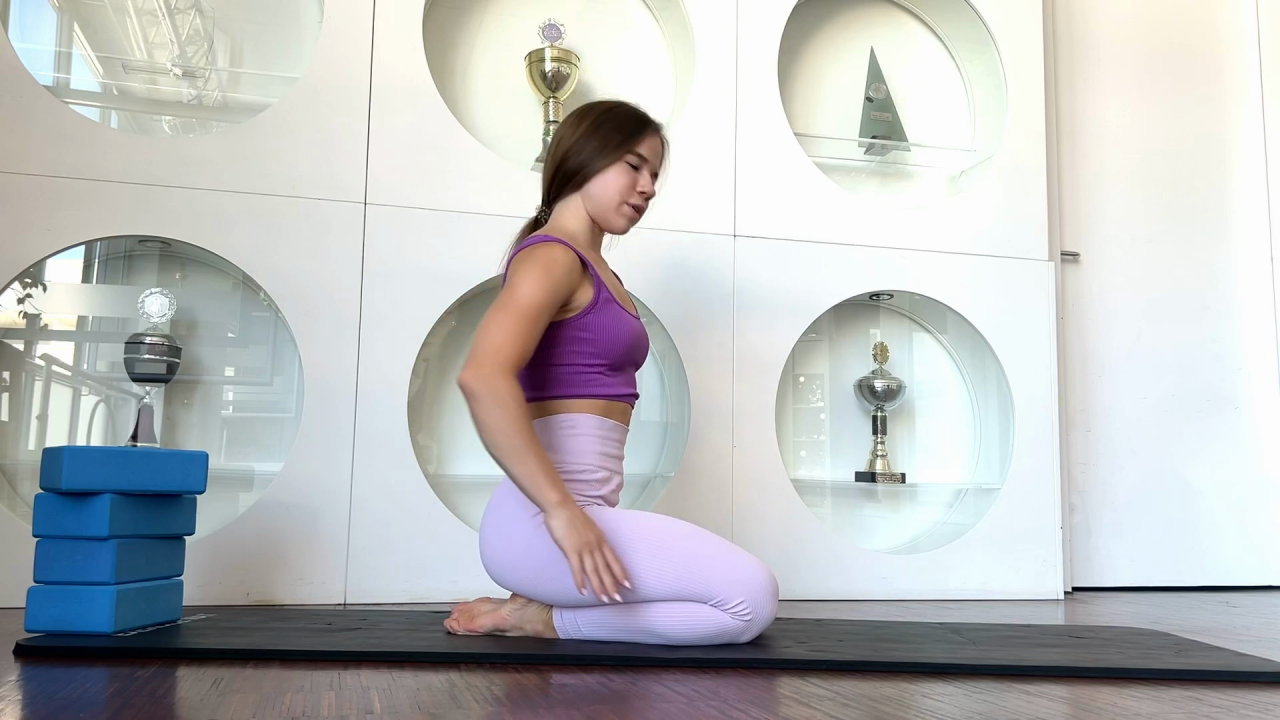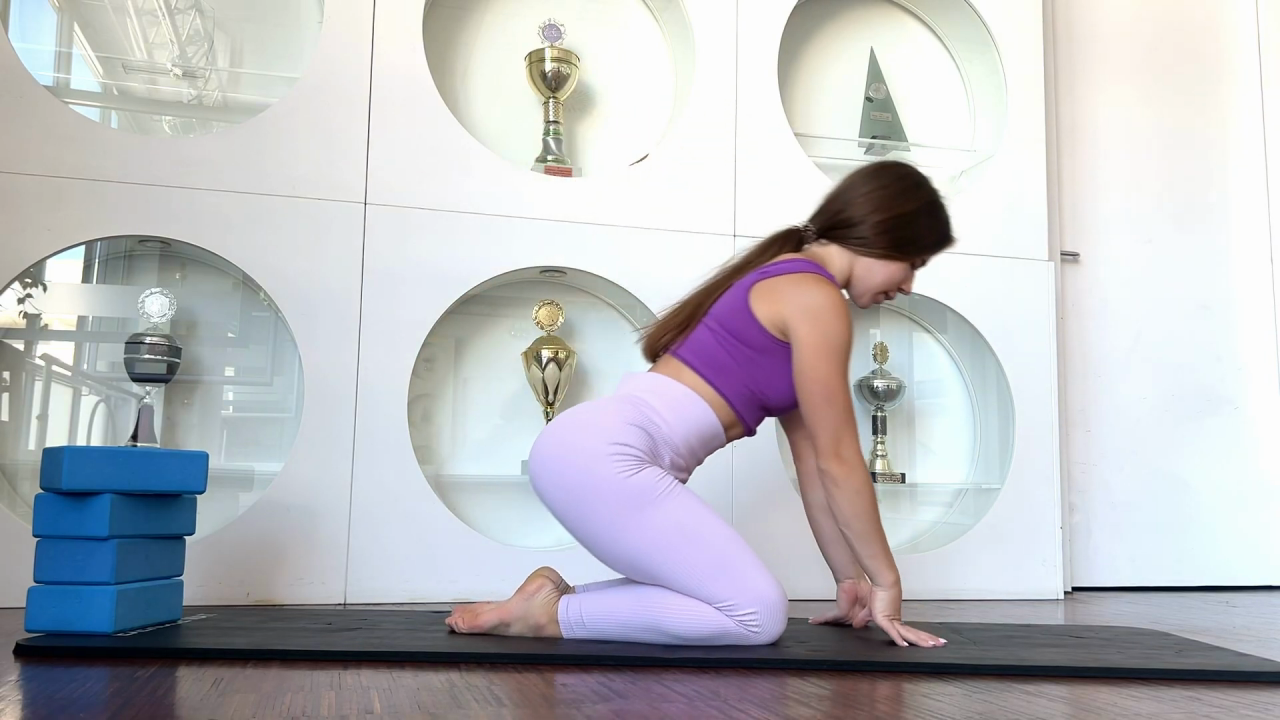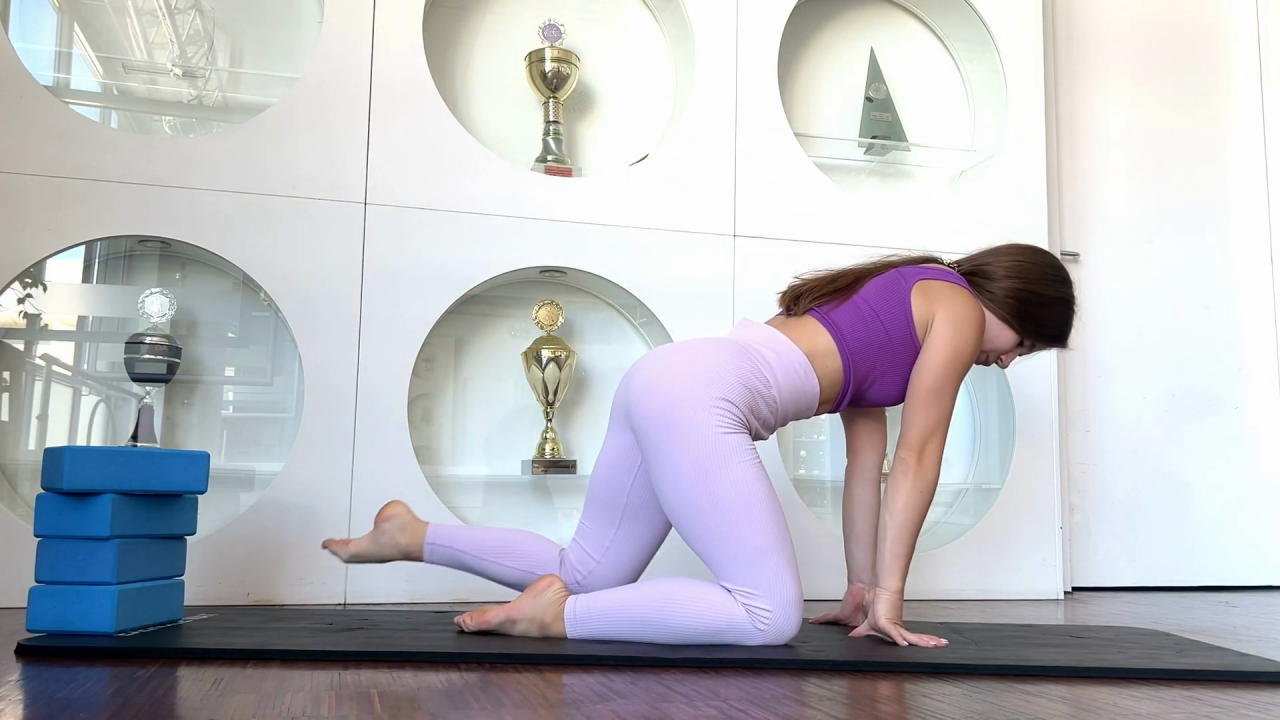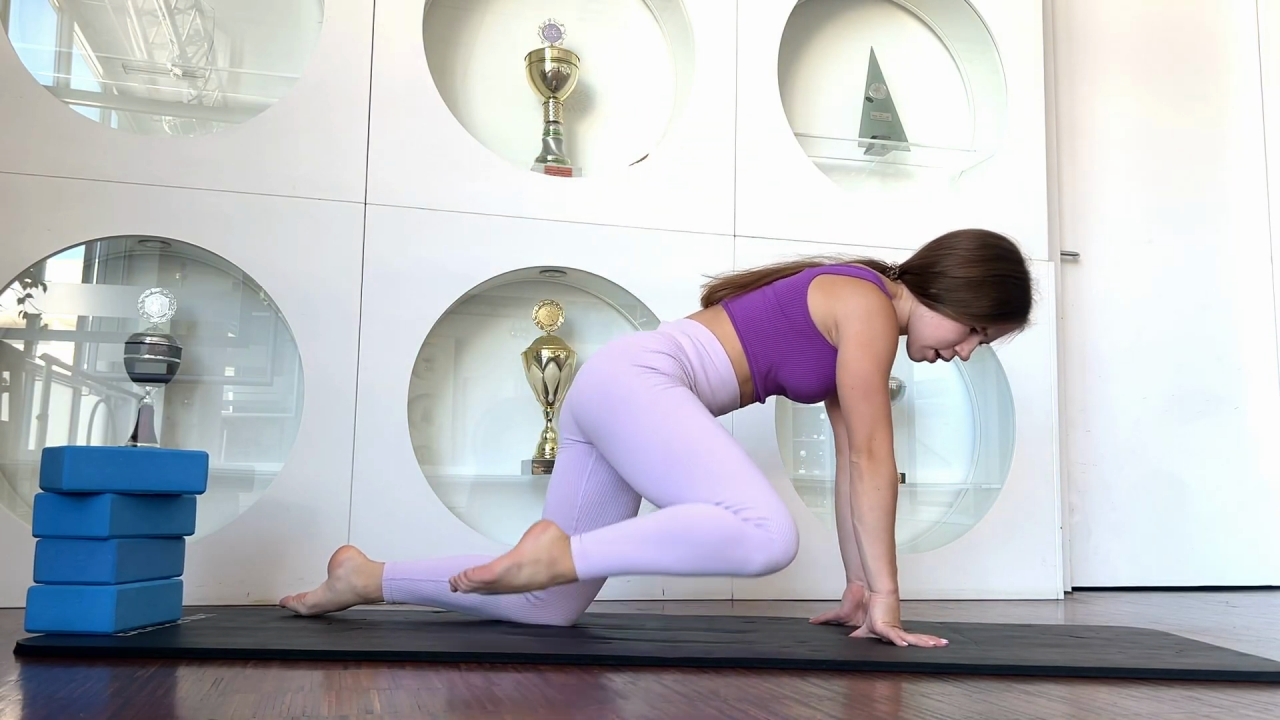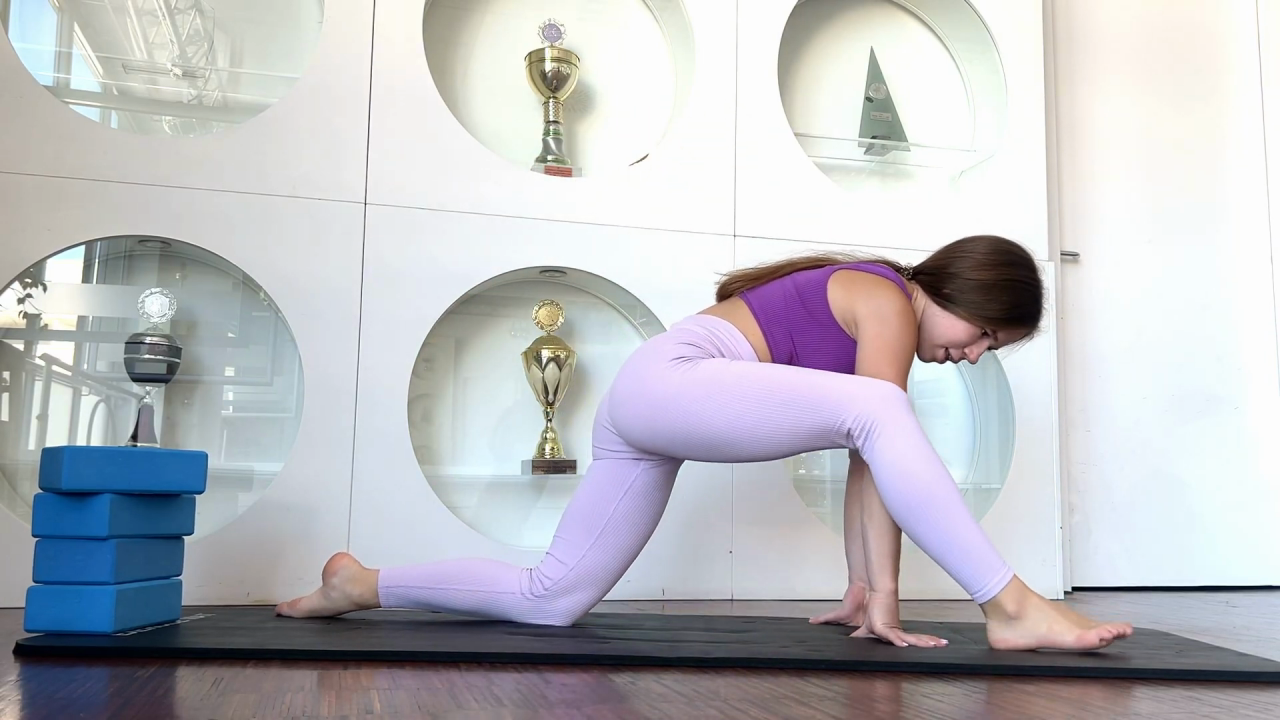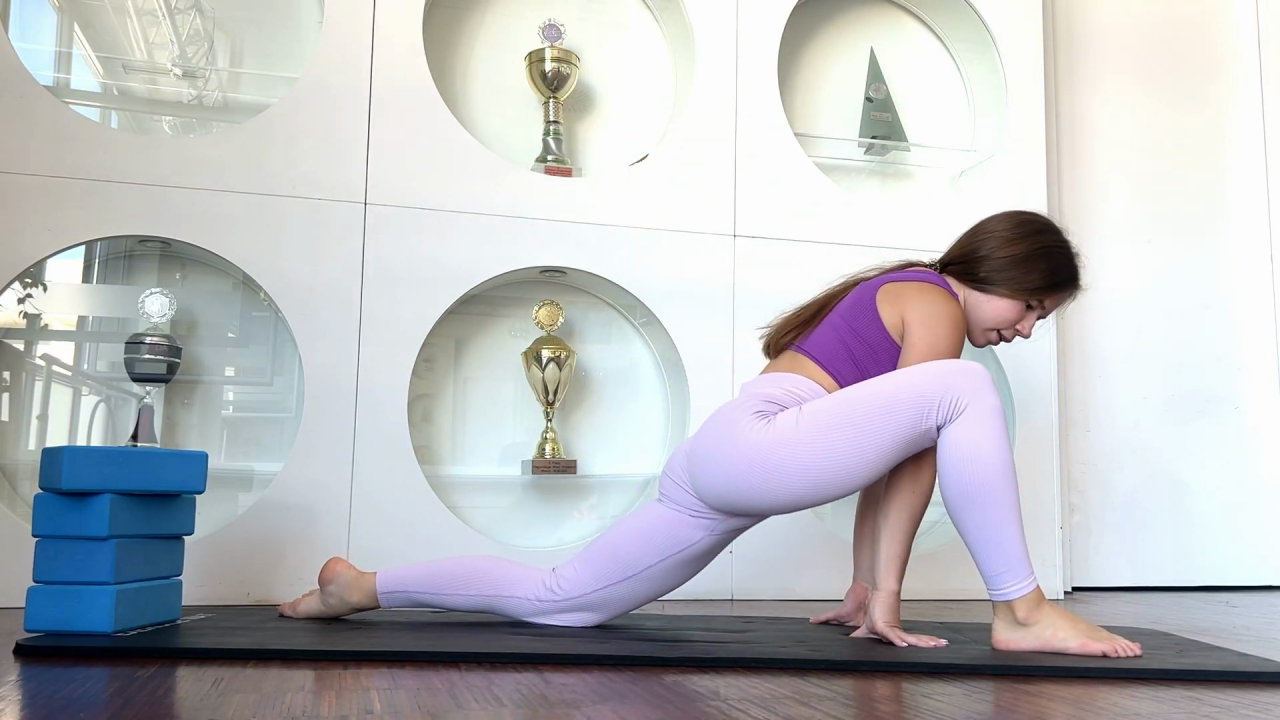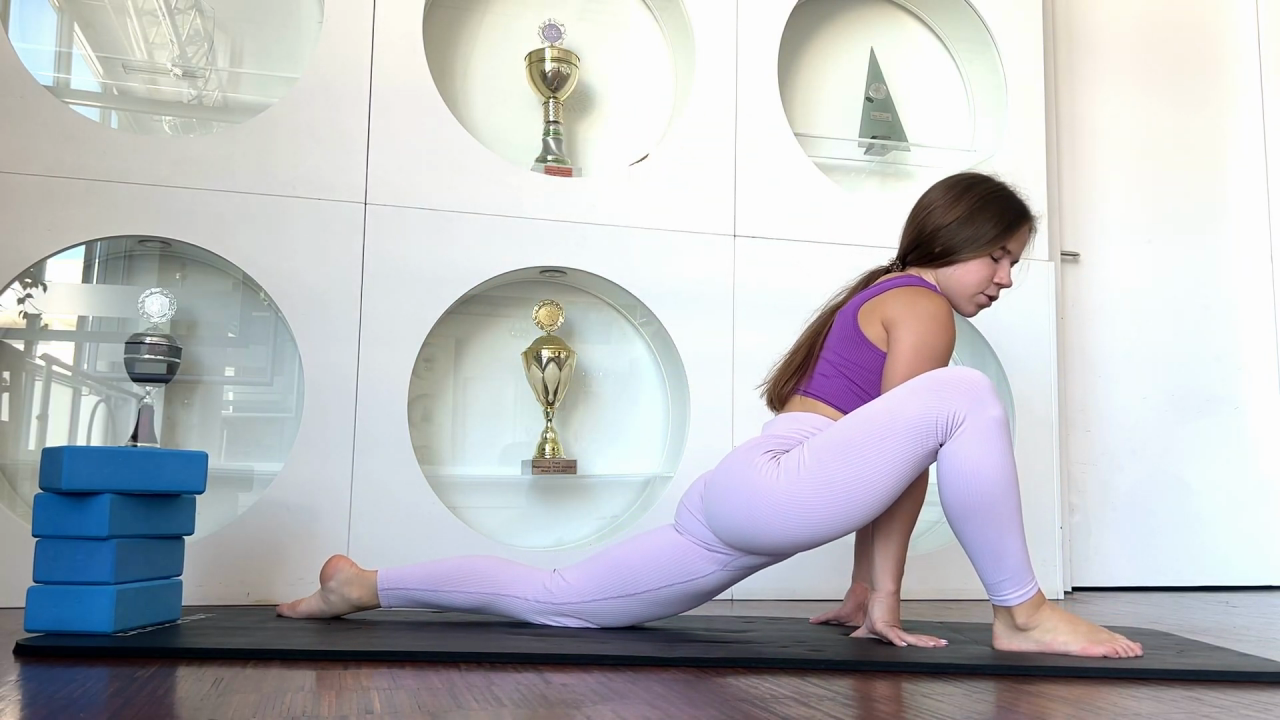
dt=0.7s
person 1, frame 1
left shoulder: (594, 272)
right shoulder: (550, 258)
right elbow: (483, 377)
right wrist: (559, 506)
left hip: (577, 513)
right hip: (545, 524)
right knee: (751, 597)
left ankle: (550, 599)
right ankle: (547, 616)
person 1, frame 2
left shoulder: (787, 286)
right shoulder: (815, 300)
left elbow: (812, 460)
right elbow: (836, 460)
left wrist: (852, 579)
right wrist: (882, 583)
left hip: (590, 448)
right hip: (603, 455)
right knee: (756, 614)
left ankle: (557, 596)
right ankle: (549, 613)
person 1, frame 3
left shoulder: (892, 311)
right shoulder: (958, 308)
left elbow: (863, 462)
right elbow: (916, 460)
left wrist: (861, 588)
right wrist: (887, 595)
left hip: (661, 378)
right hip: (697, 401)
left knee: (590, 574)
right knee: (770, 617)
left ankle: (410, 535)
right ankle: (555, 615)
person 1, frame 4
left shoulder: (856, 313)
right shoulder: (869, 306)
left elbow: (851, 461)
right elbow: (870, 459)
left wrist: (860, 591)
right wrist: (885, 594)
left hip: (616, 400)
right hip: (632, 375)
left knee: (548, 604)
right knee: (767, 539)
left ankle: (365, 579)
right ankle: (557, 550)
person 1, frame 5
left shoulder: (867, 303)
right shoulder: (888, 303)
left elbow: (870, 466)
right elbow: (881, 433)
left wrist: (865, 591)
right wrist: (885, 596)
left hip: (647, 411)
right hip: (665, 381)
left knee: (551, 600)
right knee: (872, 413)
left ankle: (361, 585)
right ankle: (1012, 607)
person 1, frame 6
left shoulder: (898, 295)
right shoulder: (938, 303)
left elbow: (883, 445)
right elbow: (913, 458)
left wrist: (868, 589)
right wrist: (886, 596)
left hip: (717, 460)
right hip: (748, 448)
left knee: (557, 600)
right knee: (966, 393)
left ankle: (359, 586)
right ankle: (1020, 613)
person 1, frame 7
left shoulder: (881, 297)
right shoulder: (922, 305)
left elbow: (882, 448)
right elbow: (911, 440)
left wrist: (869, 591)
right wrist: (882, 597)
left hip: (738, 503)
right hip: (765, 490)
left knee: (552, 599)
right knee: (967, 399)
left ankle: (359, 585)
right ankle: (1023, 616)
